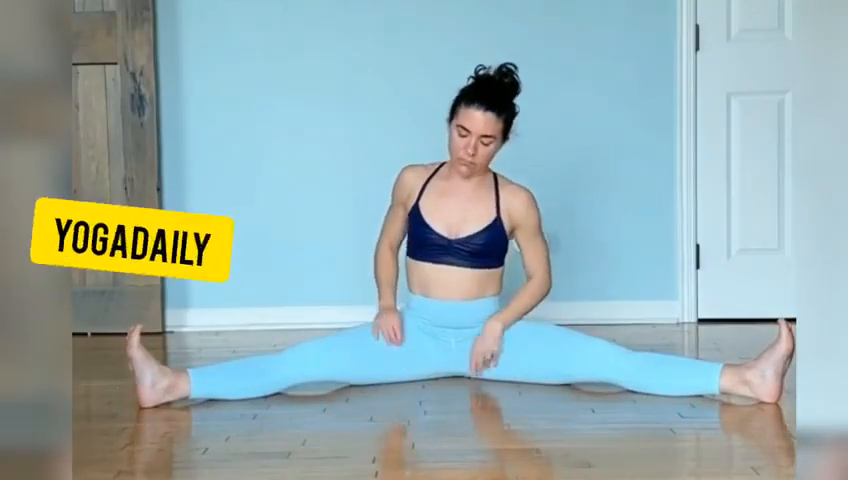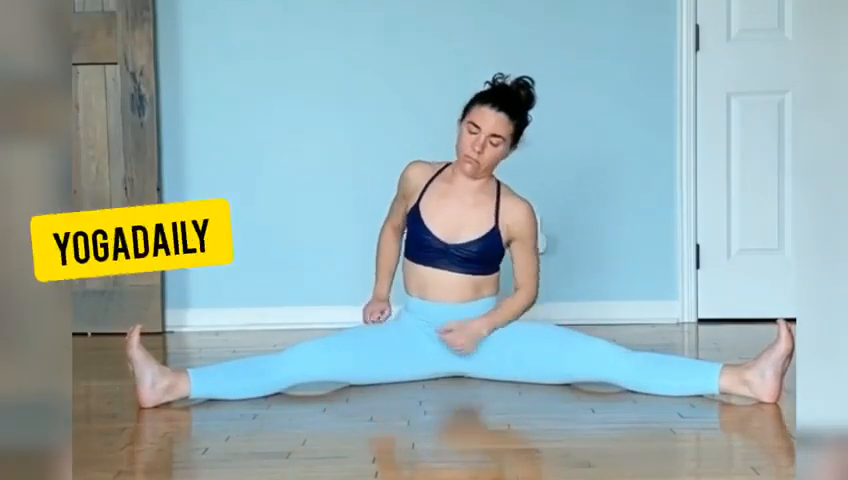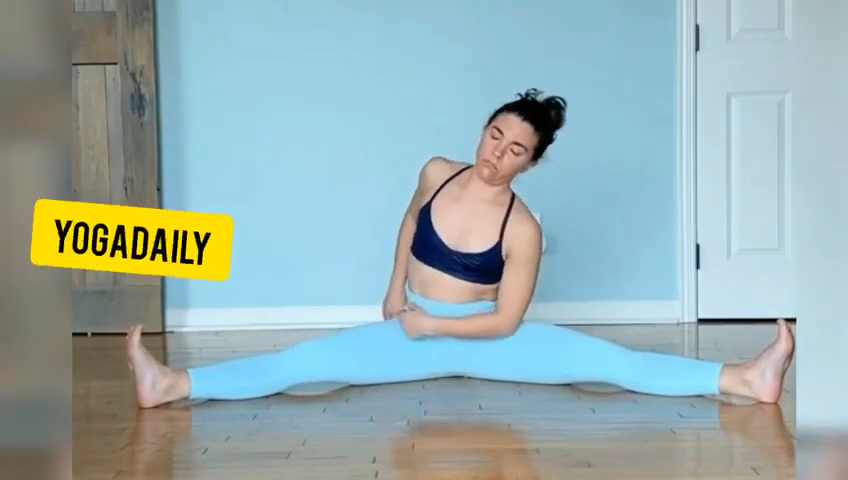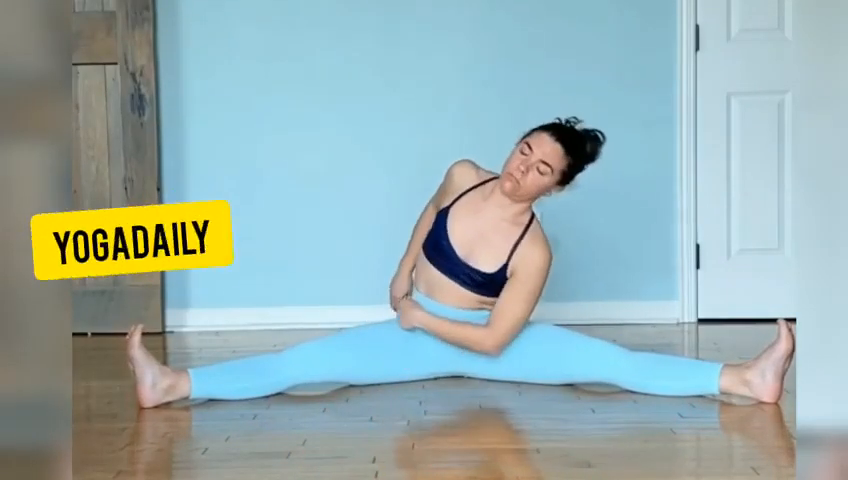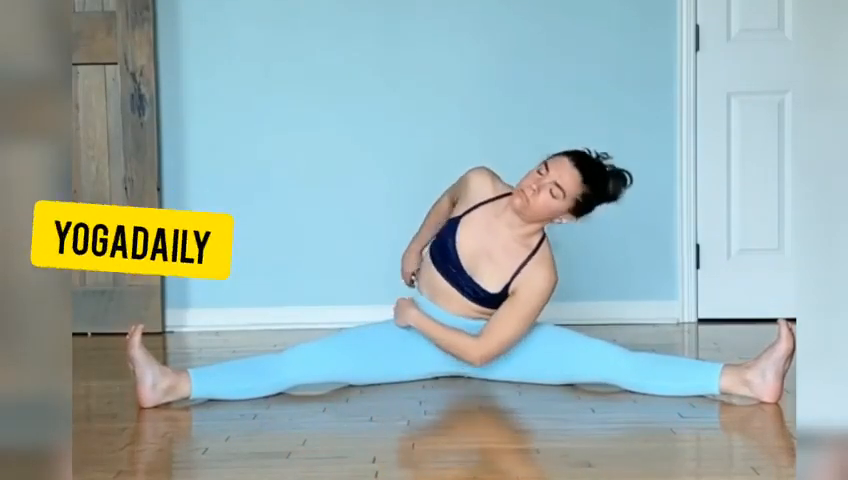
dt=0.3s
person 1, frame 1
left shoulder: (516, 200)
right shoulder: (413, 180)
left elbow: (540, 277)
right elbow: (387, 245)
left wrist: (499, 327)
right wrist: (386, 305)
left hip: (488, 331)
right hip: (418, 331)
left knee: (604, 360)
right knee: (302, 363)
left ankle: (743, 379)
right ankle: (175, 384)
person 1, frame 2
left shoulder: (514, 210)
right shoulder: (417, 176)
left elbow: (528, 287)
right elbow: (391, 230)
left wrist: (486, 326)
right wrist: (380, 294)
left hip: (486, 334)
right hip: (413, 332)
left knee: (602, 359)
right knee: (301, 363)
left ankle: (742, 378)
right ankle: (175, 383)
person 1, frame 3
left shoulder: (522, 227)
right shoulder: (437, 171)
left elbow: (507, 322)
left wrist: (432, 325)
right wrist: (396, 286)
left hip: (484, 339)
right hip: (416, 332)
left knee: (605, 360)
right knee: (302, 362)
left ankle: (742, 378)
right ankle: (174, 383)
person 1, frame 4
left shoulder: (533, 249)
right shoulder: (463, 176)
left elbow: (495, 340)
left wrist: (424, 319)
right wrist: (403, 273)
left hip: (481, 344)
right hip: (415, 332)
left knee: (608, 362)
right knee: (301, 363)
left ankle: (742, 380)
right ankle: (175, 384)
person 1, frame 5
left shoulder: (539, 271)
right shoulder: (481, 184)
left elbow: (480, 353)
left wrist: (414, 317)
right wrist: (416, 244)
left hip: (482, 346)
right hip: (418, 333)
left knee: (611, 362)
right knee: (303, 362)
left ankle: (743, 379)
right ankle: (175, 383)
